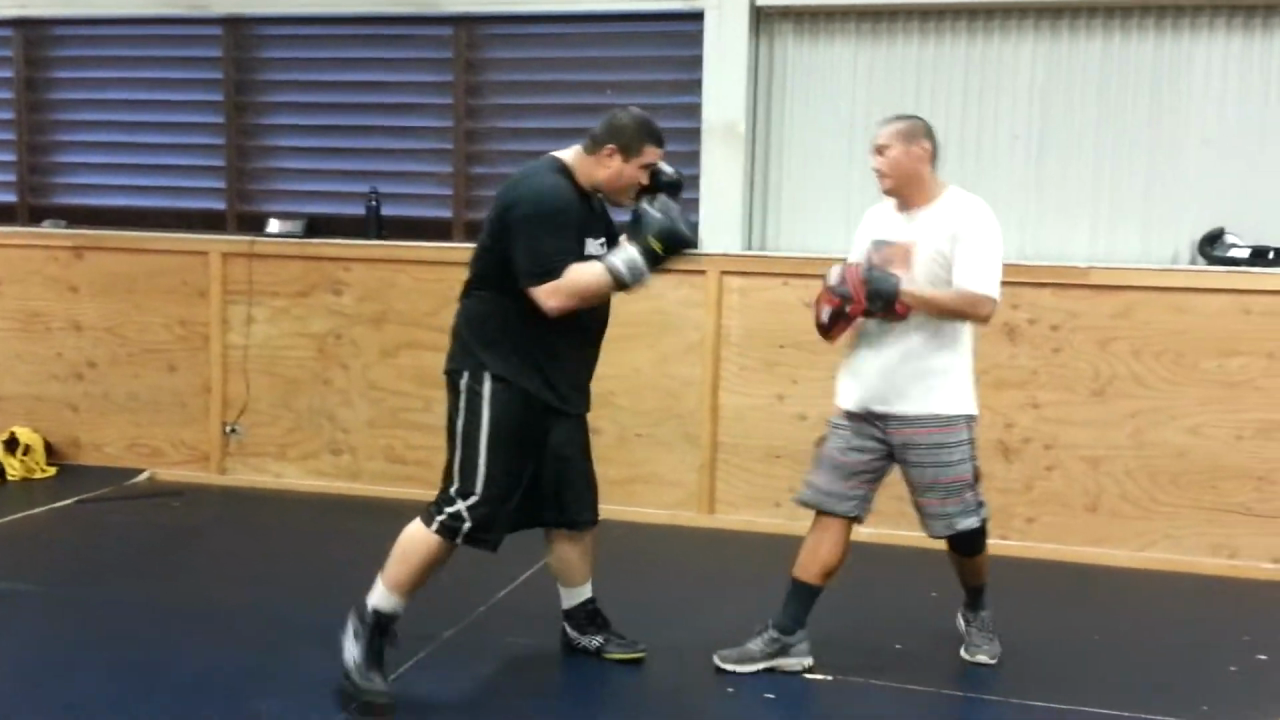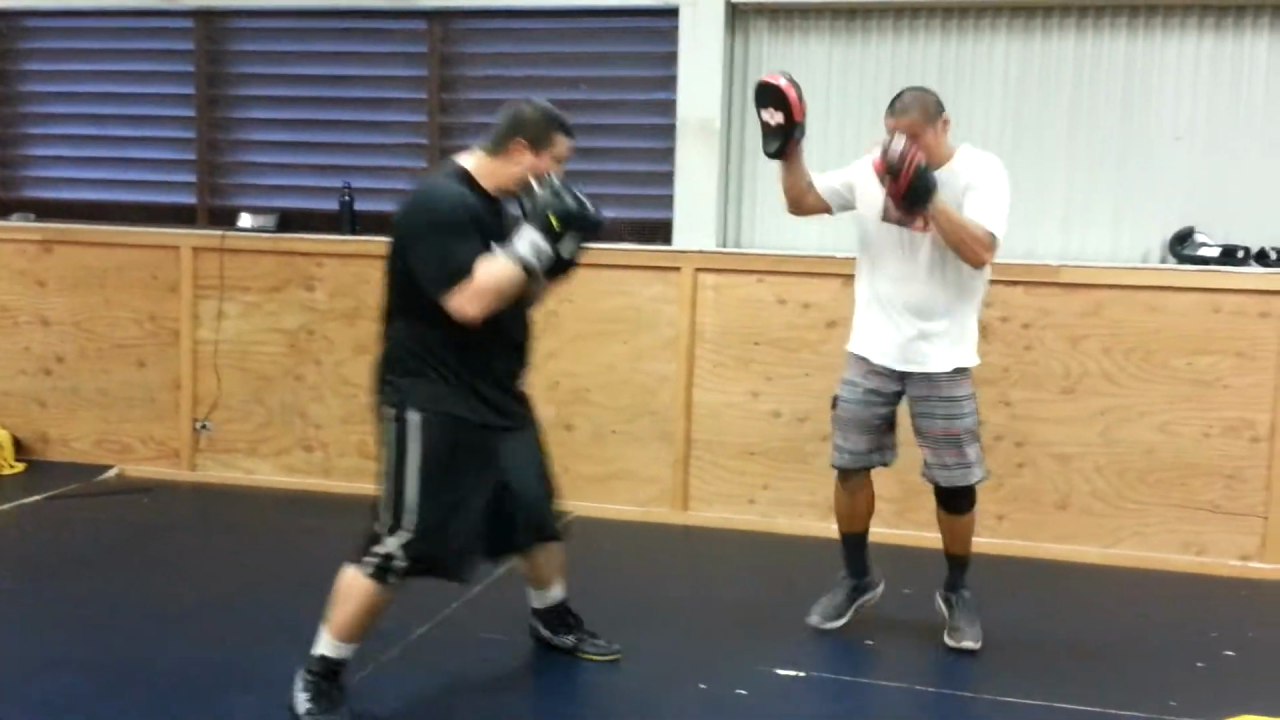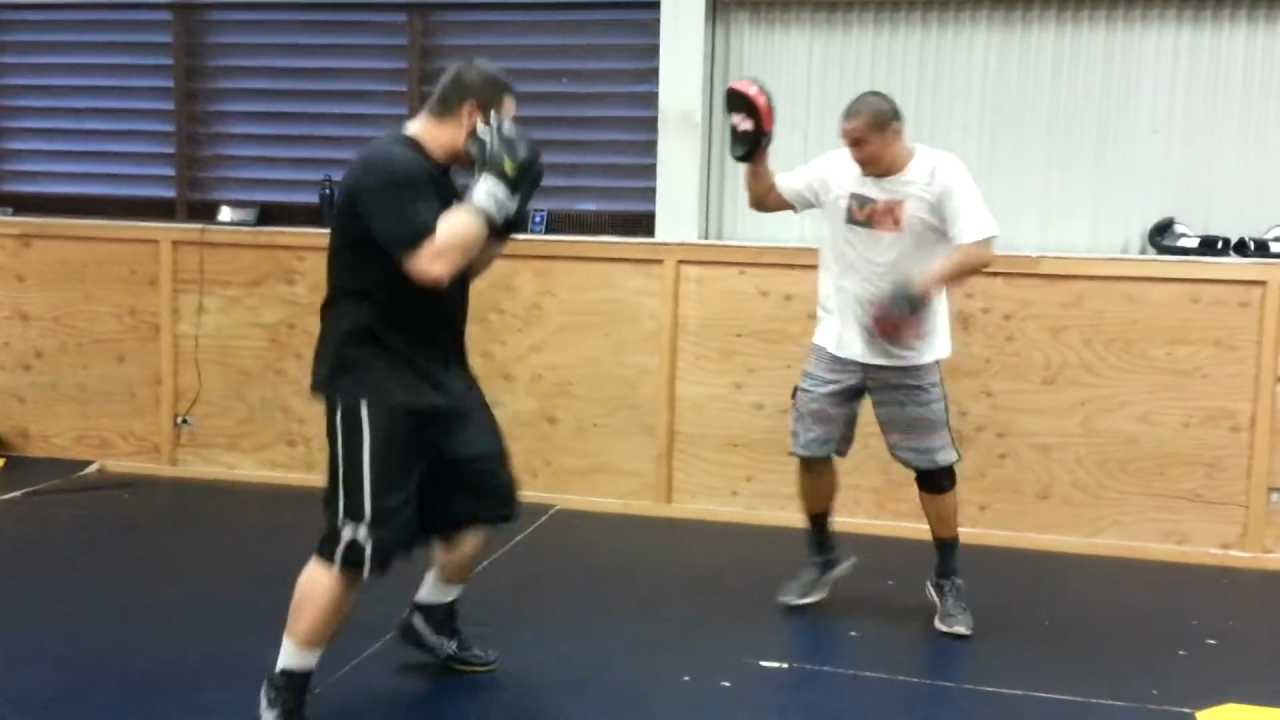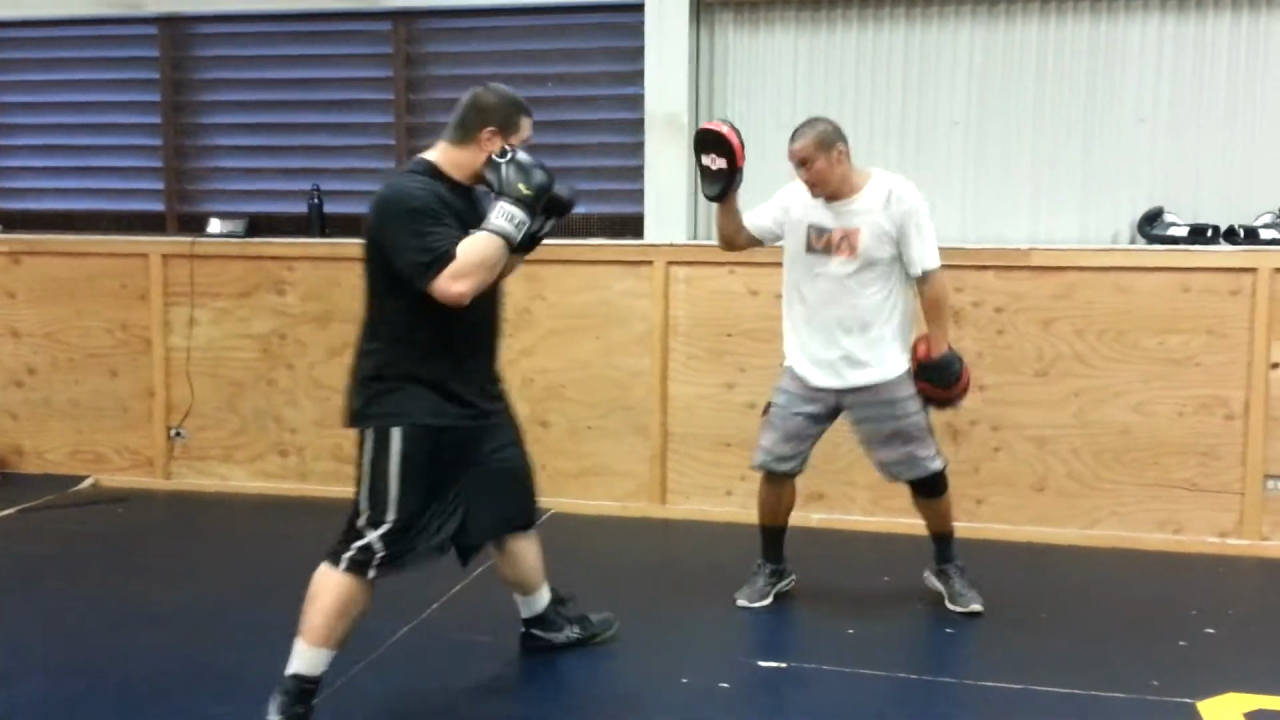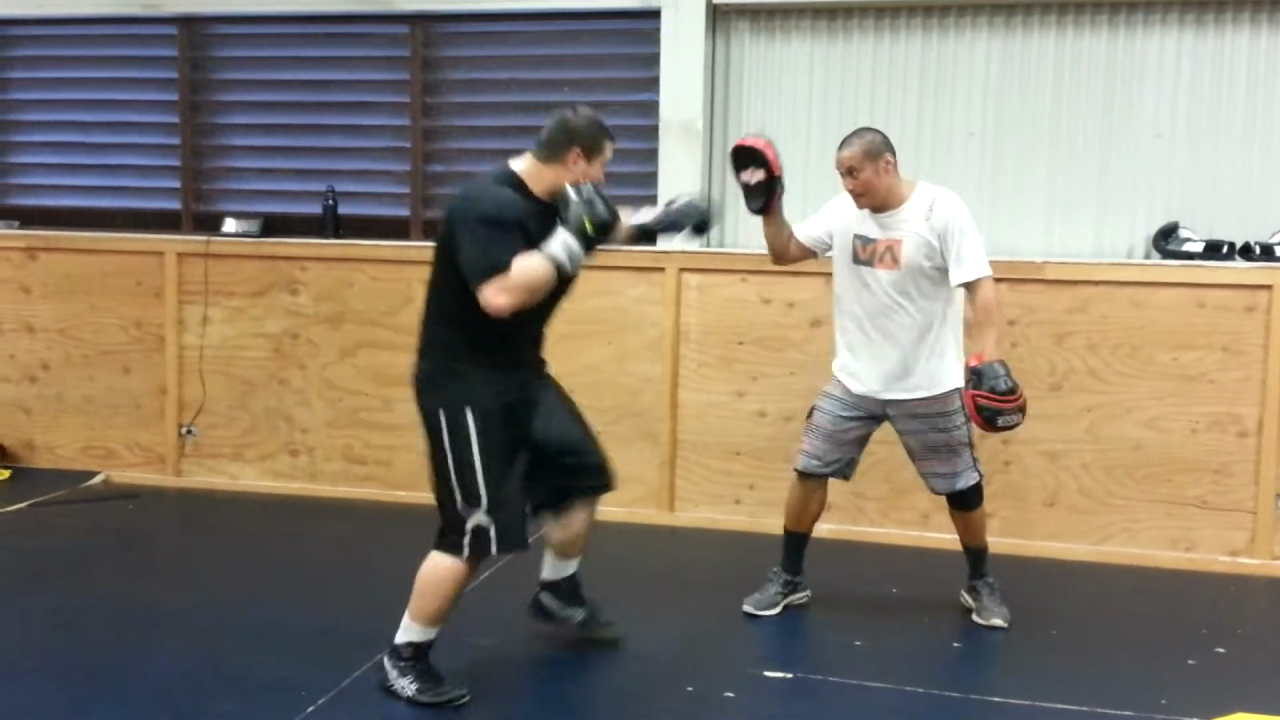
dt=0.3s
person 1, frame 1
left shoulder: (589, 199)
right shoulder: (539, 195)
left elbow: (612, 279)
right elbow: (555, 295)
left wrist: (650, 223)
right wrist: (642, 251)
left hip: (555, 381)
right hip: (498, 374)
left knee: (574, 508)
right knee: (466, 510)
left ankle: (583, 624)
right ankle: (370, 625)
person 1, frame 2
left shoulder: (495, 205)
right shoulder: (440, 204)
left elbow: (520, 296)
right elbow: (470, 301)
left wrist: (561, 249)
right wrist: (538, 234)
left hip: (494, 399)
right hip: (430, 403)
left knee: (537, 517)
right knee: (402, 547)
left ankle: (553, 620)
person 1, frame 3
left shoulder: (436, 171)
right shoulder: (388, 168)
left elbow: (466, 260)
right elbow: (434, 264)
left wrist: (506, 200)
right wrist: (496, 185)
left hip: (440, 374)
right hip: (375, 382)
left knee: (482, 501)
right knee: (358, 541)
left ankle: (429, 618)
person 1, frame 4
left shoulder: (462, 191)
right shoulder: (408, 198)
left elbow: (483, 268)
right elbow: (456, 283)
left wrist: (532, 222)
right wrist: (513, 208)
left hip: (472, 392)
right hip: (408, 403)
left knee: (511, 511)
right knee: (371, 546)
left ankle: (543, 621)
person 1, frame 5
left shoulder: (552, 197)
right shoulder: (489, 205)
left elbow: (607, 227)
right elbow: (502, 296)
left wrist: (656, 220)
right wrist: (573, 237)
left hip: (520, 376)
right hip: (468, 389)
left knee: (582, 476)
right knee: (477, 529)
left ankle: (558, 594)
right ankle: (406, 656)
person 2, frame 1
left shoulder: (968, 215)
right shoulder: (876, 218)
left elbow: (981, 305)
left wrist: (898, 295)
right wrist: (838, 305)
left hip: (936, 405)
right hip: (864, 399)
left knee: (962, 526)
right knee: (829, 508)
left ankle: (976, 614)
right ankle: (785, 637)
person 2, frame 2
left shoulder: (981, 171)
right shoulder: (876, 167)
left elbow: (979, 251)
right elbow: (802, 201)
left wrist: (927, 195)
right wrist: (789, 153)
left hip: (942, 357)
right hip: (872, 350)
left knee: (955, 482)
right knee: (850, 464)
left ankle: (957, 594)
right ankle: (858, 579)
person 2, frame 3
left shoulder: (942, 174)
right shoulder: (834, 168)
left elbow: (979, 249)
right elbow: (765, 199)
left wrist: (918, 289)
right wrist: (755, 153)
left hip: (909, 354)
right hip: (837, 346)
left knee: (933, 465)
right knee: (811, 451)
left ankle: (946, 582)
right ankle: (823, 556)
person 2, frame 4
left shoulder: (897, 196)
right shoulder: (794, 200)
left elbow: (929, 275)
right elbow: (734, 239)
left wrist: (939, 343)
right wrist: (723, 193)
left hip: (880, 371)
right hip: (808, 369)
left knee: (925, 471)
right knee: (774, 465)
left ankle: (947, 567)
right ankle: (772, 568)
person 2, frame 5
left shoulder: (942, 211)
right shoulder: (843, 210)
left elbow: (980, 286)
right elbow: (785, 252)
left wrist: (989, 357)
right wrist: (769, 205)
left hip: (927, 385)
right hip: (853, 378)
left knee: (962, 485)
right knee: (810, 469)
left ankle: (980, 584)
right ankle: (787, 578)
